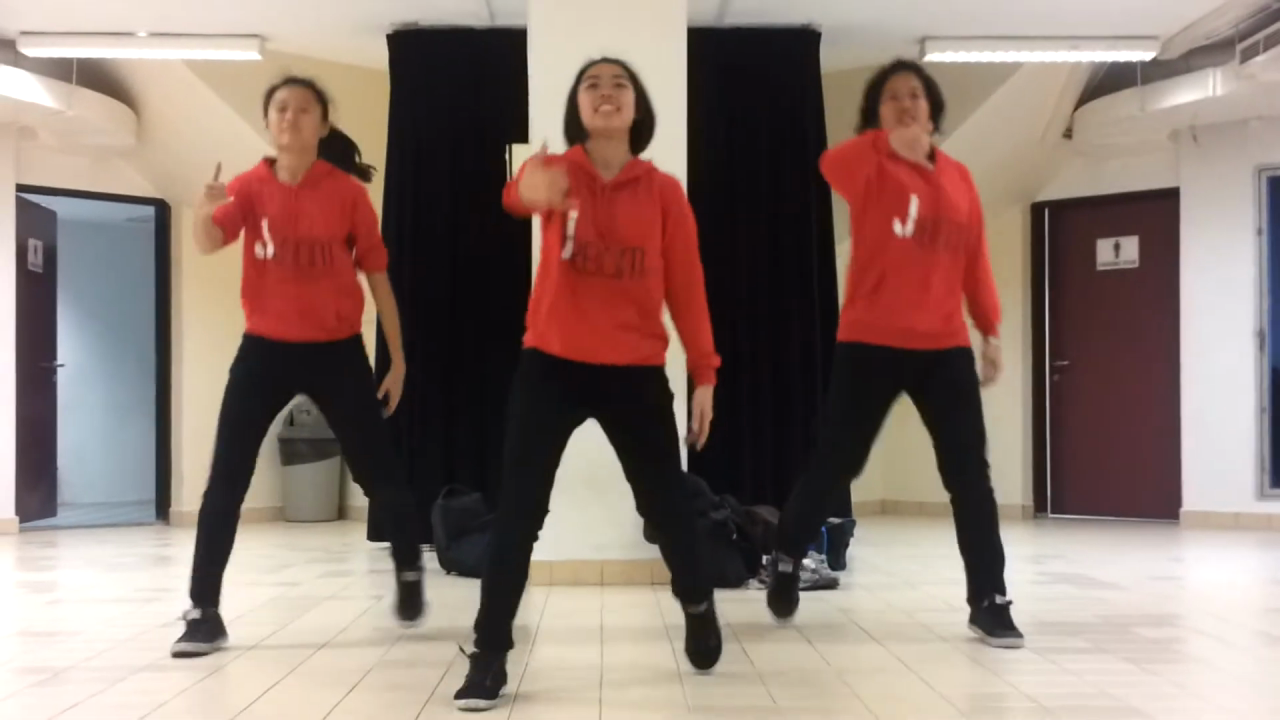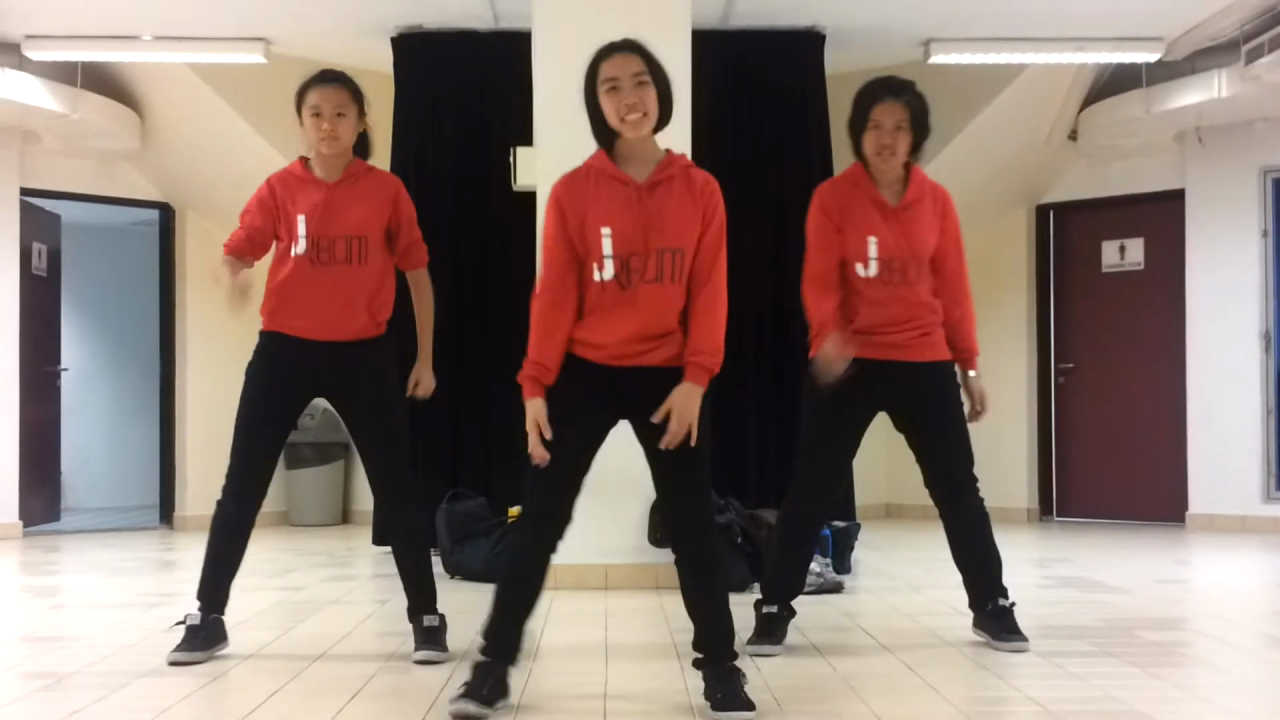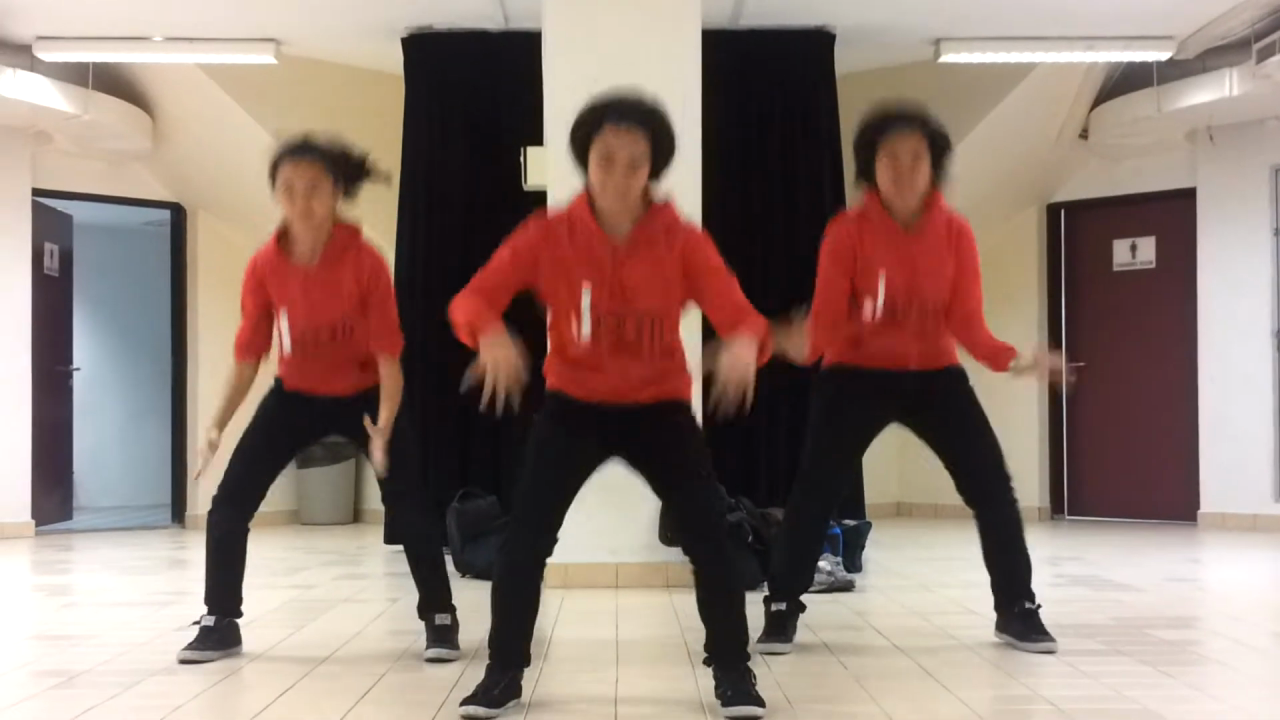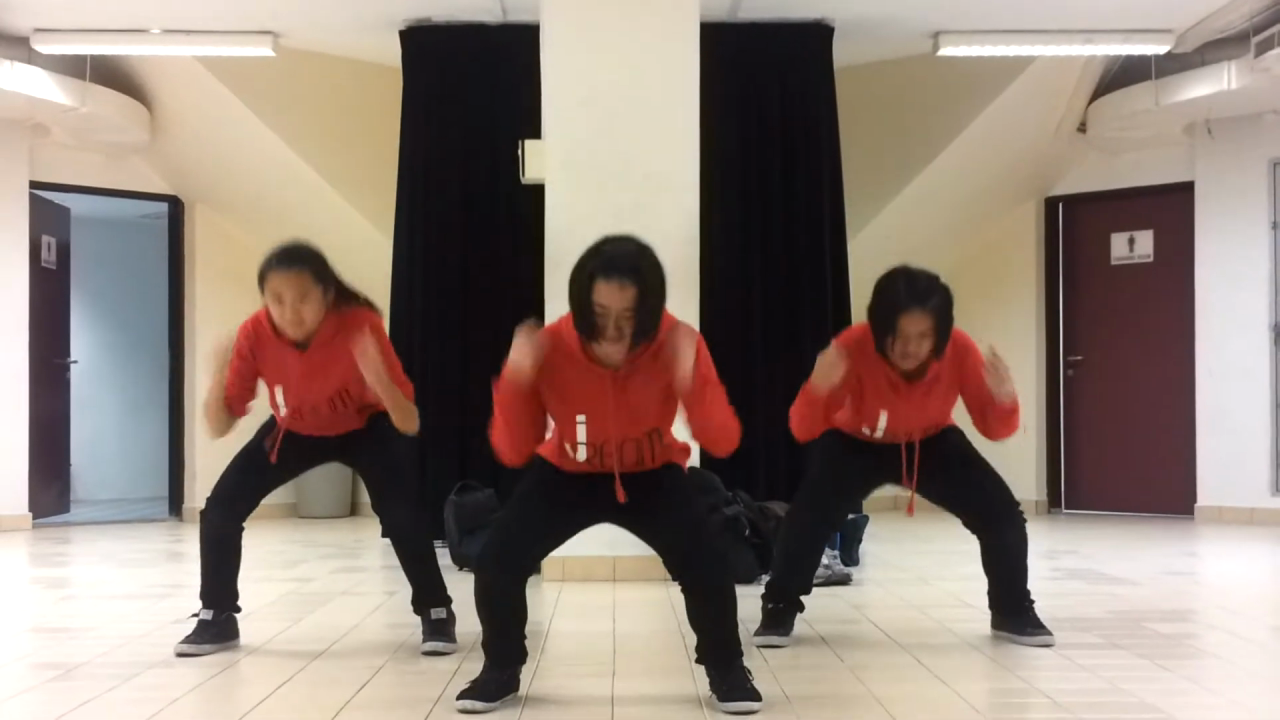
dt=0.4s
person 1, frame 1
left shoulder: (665, 194)
right shoulder: (551, 172)
left elbow: (684, 286)
right elbow: (524, 190)
left wrist: (705, 372)
right wrist: (532, 190)
left hip: (635, 371)
right hip: (550, 367)
left knee: (666, 501)
right knee: (519, 509)
left ankle: (697, 606)
right ankle: (488, 656)
person 1, frame 2
left shoulder: (699, 188)
right shoulder: (574, 191)
left elbow: (710, 291)
right elbow: (555, 293)
left wrist: (695, 378)
right wrist: (534, 387)
left hip: (669, 376)
right hip: (584, 375)
left knee: (692, 524)
right knee: (541, 519)
right ankle: (494, 663)
person 1, frame 3
left shoulder: (682, 239)
right shoulder: (550, 233)
left elbow: (738, 313)
right elbow: (473, 297)
left wrist: (747, 343)
right wrist: (489, 334)
left hip: (659, 411)
right hip: (573, 408)
left knee: (709, 535)
right knee: (525, 538)
person 1, frame 4
left shoulder: (680, 348)
right shoulder: (547, 349)
left elbow: (722, 441)
right elbow: (511, 448)
left wrist: (692, 380)
right wrist: (514, 378)
left hip: (650, 478)
right hip: (568, 479)
left knee: (705, 561)
right knee: (496, 564)
left ankle: (725, 668)
right ankle: (501, 668)
person 2, frame 1
left shoulder: (347, 193)
right shoulder: (248, 188)
left elbow: (376, 276)
right elbow: (206, 239)
left wrist: (397, 359)
right wrist: (203, 210)
left hip: (337, 353)
right hip: (264, 351)
left knee: (381, 474)
right knee: (225, 481)
left ankle: (409, 578)
right ankle: (204, 613)
person 2, frame 2
left shoulder: (386, 189)
right shoulder: (279, 186)
left elbow: (418, 273)
right elbow: (236, 256)
left wrist: (426, 355)
right wrist: (234, 278)
left hip: (364, 353)
right hip: (284, 348)
left knee: (396, 488)
right knee: (242, 488)
left ankle: (427, 618)
right ankle: (207, 618)
person 2, frame 3
left shoulder: (366, 263)
right shoulder: (264, 267)
left elbow: (389, 359)
right elbow: (247, 358)
left wrist: (385, 428)
right wrist: (218, 423)
left hip: (363, 397)
right hip: (295, 398)
left knee: (408, 507)
right knee: (229, 504)
left ankle: (441, 621)
right ankle: (220, 624)
person 2, frame 4
left shoulder: (361, 326)
right shoulder: (253, 336)
left elbow: (408, 421)
right elbow: (218, 426)
left wrist: (380, 382)
right wrist: (219, 382)
left hip: (365, 429)
right hip: (292, 433)
left knee: (402, 512)
right knee: (219, 510)
left ankle: (436, 613)
right ankle: (217, 617)
person 3, frame 1
left shoulder: (956, 176)
right shoulder: (870, 167)
left elbow: (974, 259)
right elbow: (833, 166)
left wrist: (990, 332)
right wrist: (890, 142)
left hip: (945, 347)
right hip: (870, 344)
left knee: (969, 472)
right knee: (834, 460)
left ankle: (989, 602)
right ankle: (787, 565)
person 3, frame 2
left shoulder: (937, 201)
right shoulder: (833, 197)
left elbow: (953, 288)
right elbow: (820, 280)
left wrist: (970, 365)
right wrist: (828, 335)
left hip: (926, 364)
right hip: (846, 363)
left knee: (957, 488)
right knee: (812, 487)
left ankle: (992, 606)
right ankle: (773, 609)
person 3, frame 3
left shoulder: (955, 232)
right shoulder: (844, 235)
left elbow: (969, 330)
right elbow: (828, 324)
left wrist: (1014, 361)
right wrist: (805, 342)
left hip: (933, 376)
right hip: (854, 376)
left knee: (992, 484)
right knee: (815, 486)
left ankle: (1017, 610)
right ankle: (781, 609)
person 3, frame 4
left shoulder: (959, 349)
right shoulder: (852, 348)
left elbow: (995, 428)
right elbow: (805, 428)
left wrist: (1003, 399)
right wrist: (819, 389)
left hip: (930, 443)
right hip: (855, 444)
left knee: (1002, 514)
right knee: (812, 511)
left ankle: (1013, 609)
right ankle: (780, 608)
